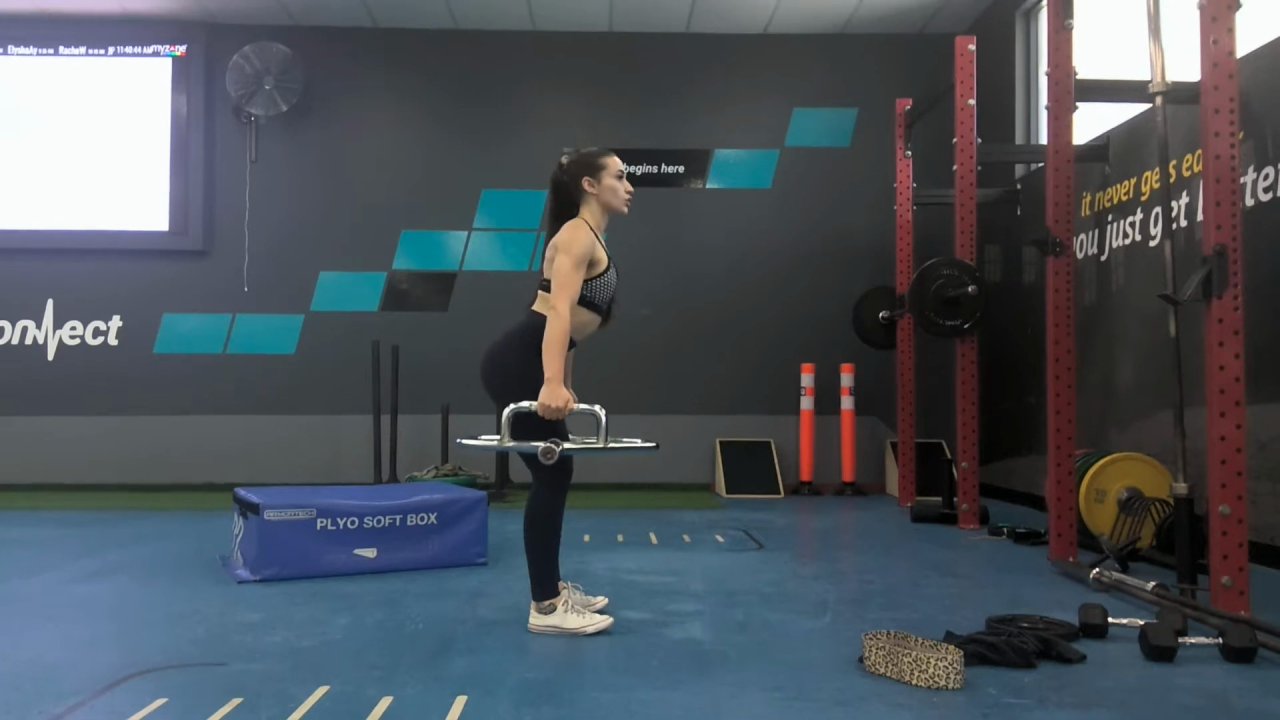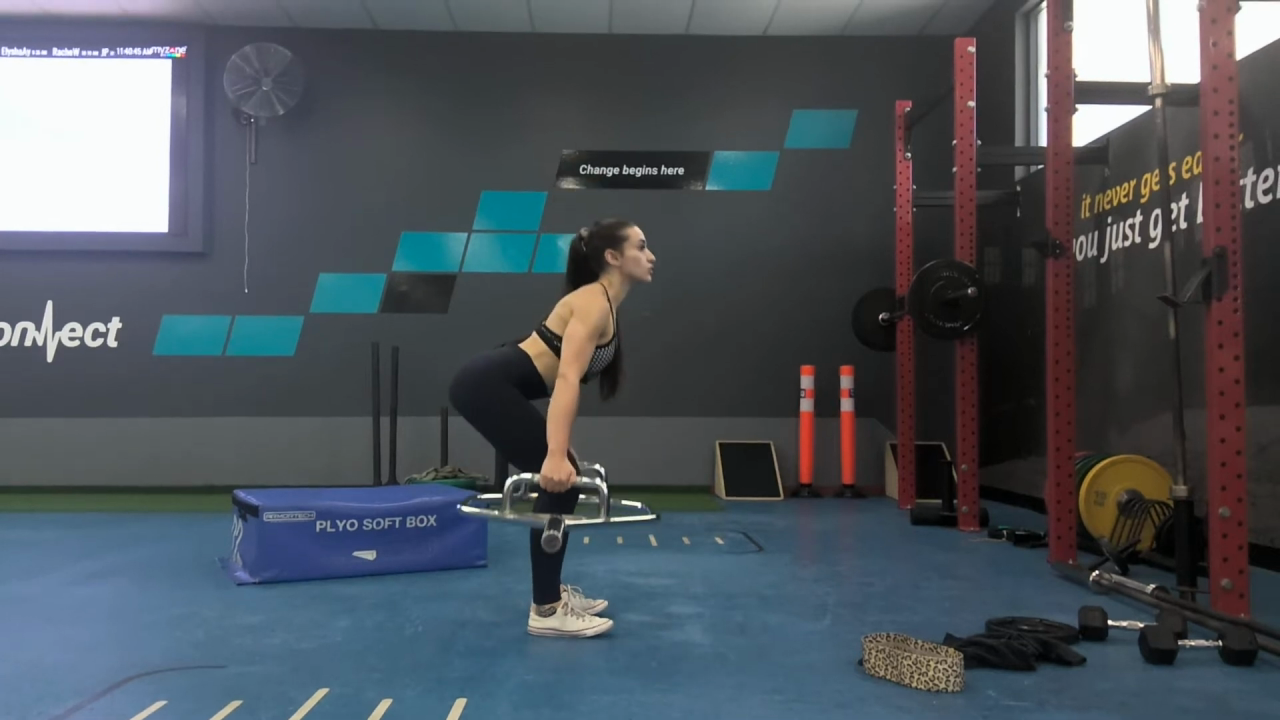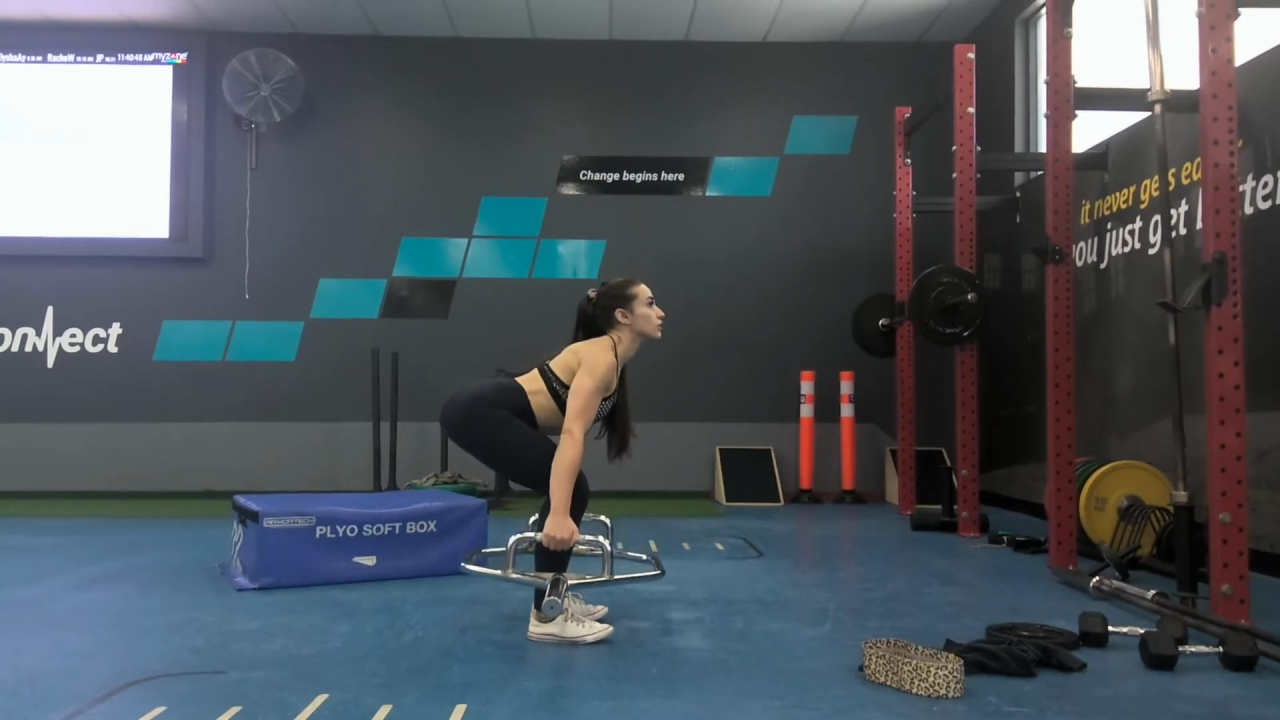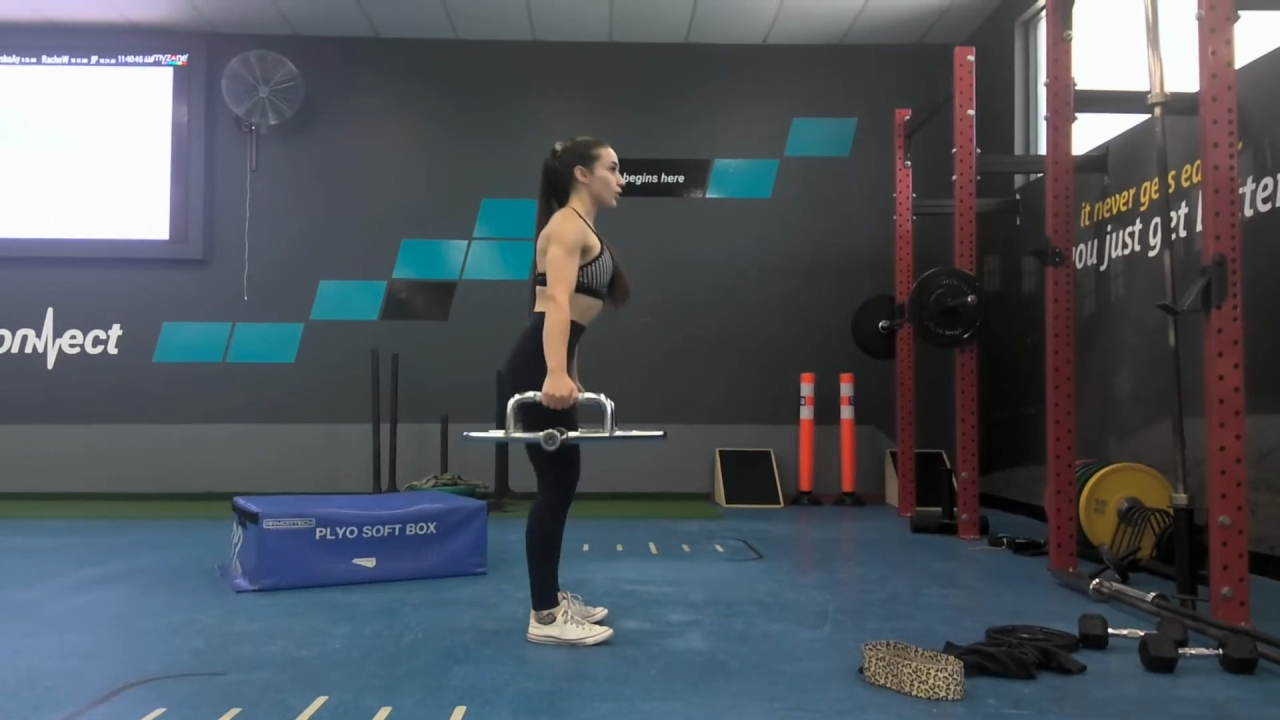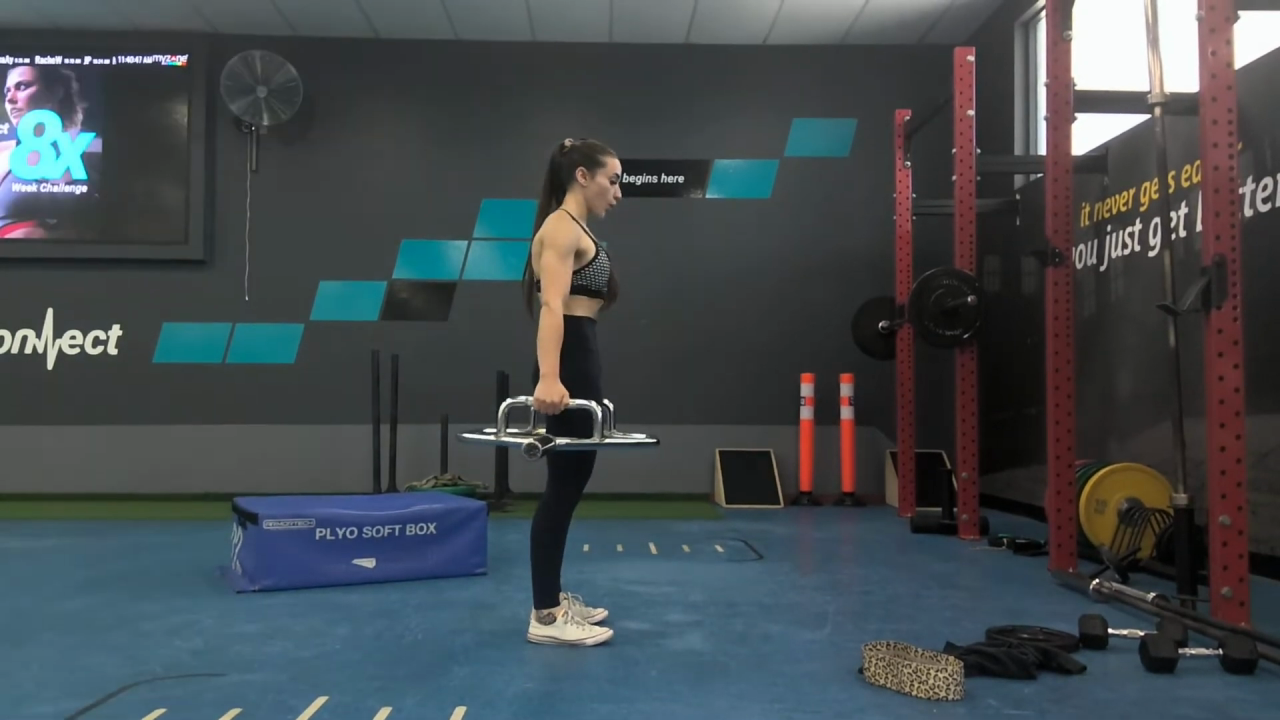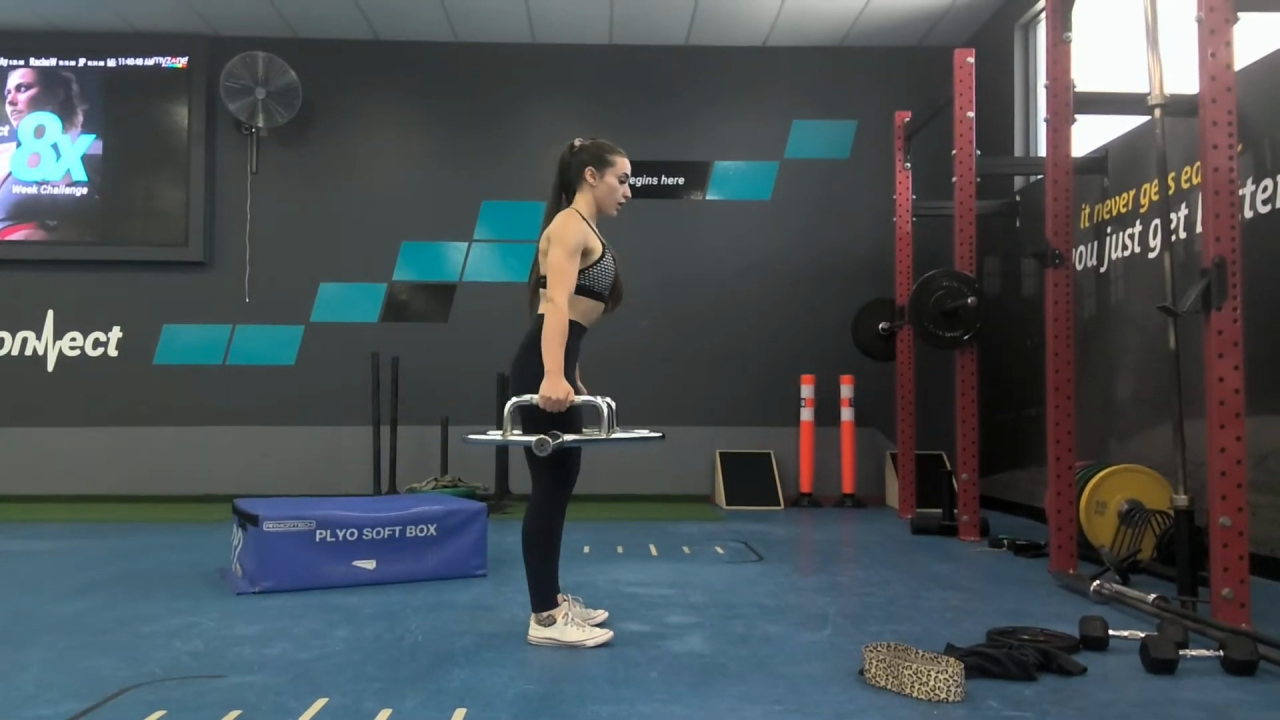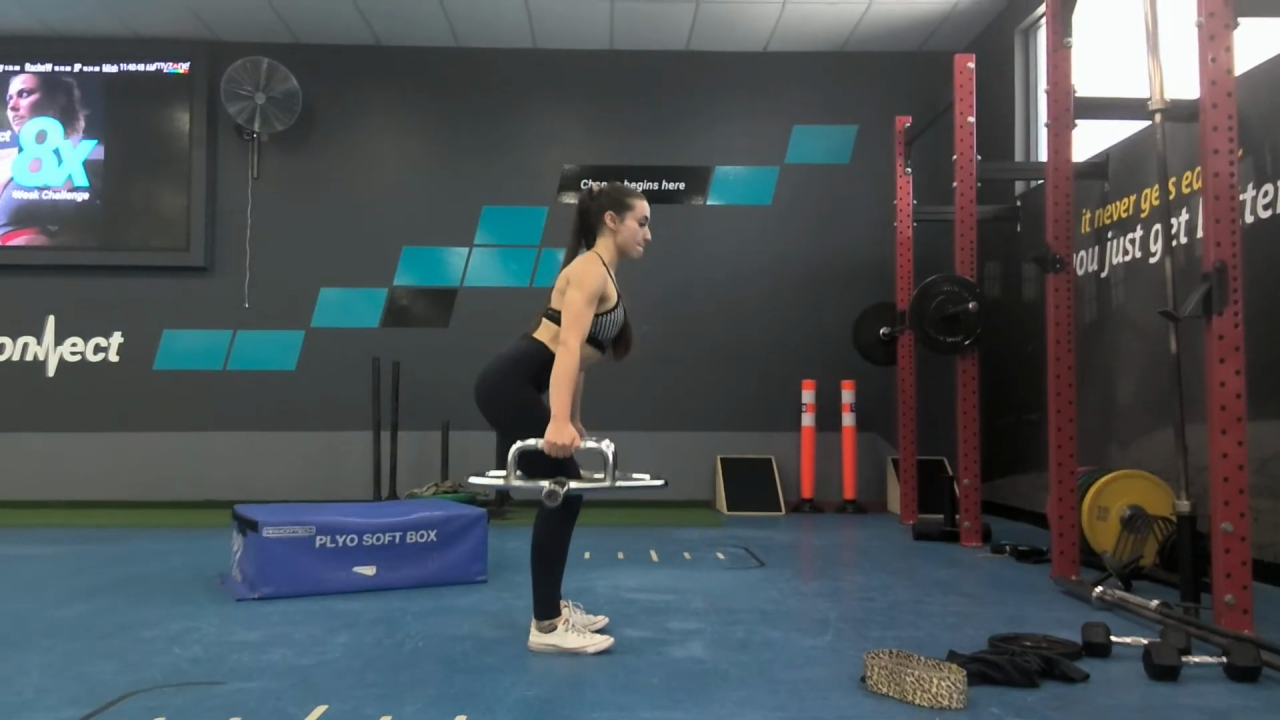
dt=0.7s
person 1, frame 1
left shoulder: (587, 236)
right shoulder: (578, 234)
right elbow: (558, 312)
left wrist: (562, 383)
right wrist: (552, 384)
left hip: (527, 363)
right hip: (517, 363)
left knee: (556, 473)
right knee: (551, 476)
left ankle: (552, 588)
right ankle: (546, 607)
person 1, frame 2
left shoulder: (602, 305)
right shoulder: (595, 303)
left elbow: (566, 379)
right elbow: (566, 380)
left wrist: (559, 450)
right wrist: (556, 456)
left hip: (490, 384)
right hip: (486, 386)
left knee: (563, 480)
right knee: (560, 481)
left ankle: (552, 590)
right ankle: (547, 610)
person 1, frame 3
left shoulder: (610, 358)
right shoulder: (602, 358)
left elbow: (573, 431)
right elbow: (572, 436)
left wrist: (563, 507)
right wrist: (558, 514)
left hip: (483, 411)
right hip: (477, 414)
left knee: (570, 491)
right knee: (570, 495)
right ankle: (547, 615)
person 1, frame 4
left shoulder: (580, 227)
right shoulder: (567, 224)
right elbow: (558, 302)
left wrist: (566, 375)
right wrist: (557, 374)
left hip: (547, 363)
right hip: (539, 364)
left knee: (559, 483)
right knee: (557, 485)
left ankle: (551, 599)
right ankle: (545, 618)
person 1, frame 5
left shoulder: (573, 228)
right shoulder: (562, 227)
right elbow: (552, 307)
right wrist: (548, 378)
left hip: (577, 360)
right hip: (569, 363)
left knee: (570, 484)
right knee: (564, 485)
left ankle: (552, 599)
right ankle: (546, 616)
person 1, frame 6
left shoulder: (583, 229)
right shoulder: (570, 225)
right elbow: (556, 305)
left wrist: (571, 378)
right wrist: (553, 377)
left hip: (555, 366)
right hip: (542, 368)
left knee: (559, 484)
right knee: (550, 487)
left ankle: (552, 600)
right ankle: (545, 619)
person 1, frame 7
left shoulder: (600, 272)
right shoulder: (591, 270)
left elbow: (576, 353)
right elbow: (567, 348)
left wrist: (573, 420)
right wrist: (558, 423)
left hip: (516, 385)
right hip: (509, 385)
left knee: (564, 492)
right knee: (561, 495)
left ankle: (553, 607)
right ankle: (547, 626)
